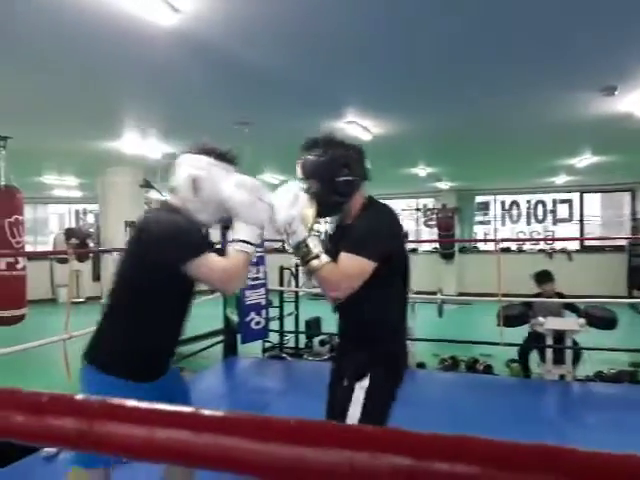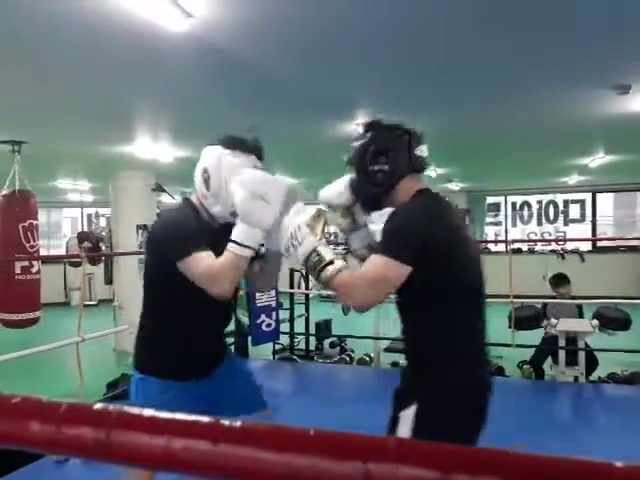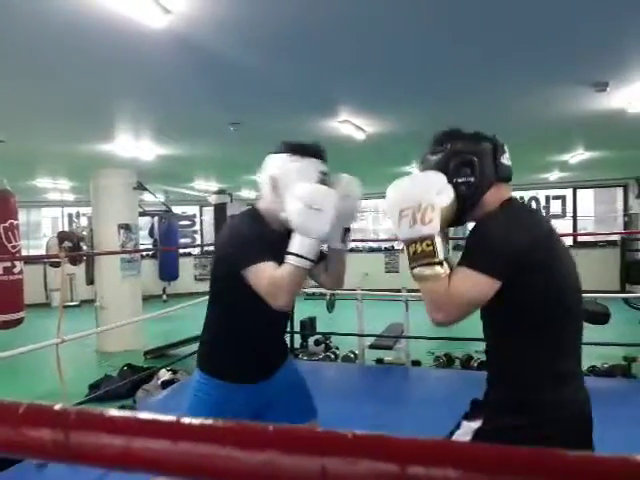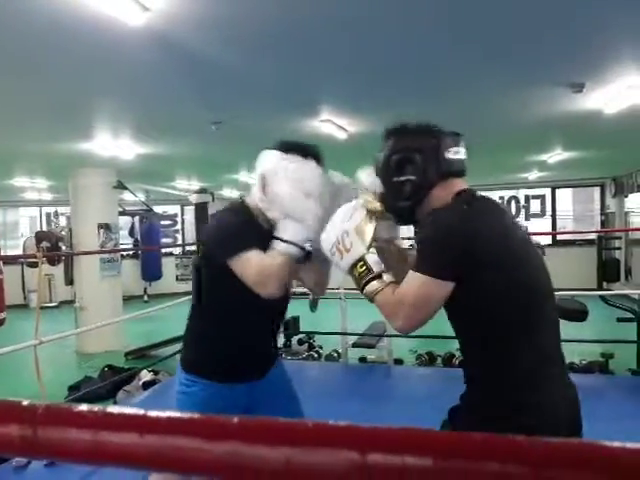
dt=0.4s
person 1, frame 1
left shoulder: (377, 221)
right shoulder: (348, 222)
left elbow: (338, 286)
right elbow: (327, 271)
left wrist: (302, 236)
right wrist: (298, 232)
left hip: (375, 354)
right hip: (354, 347)
person 1, frame 2
left shoulder: (413, 217)
right shoulder: (434, 211)
left elbow: (360, 294)
right elbow: (384, 276)
left wrist: (311, 249)
right wrist: (355, 229)
left hip: (439, 381)
person 1, frame 3
left shoulder: (498, 228)
right shoulder: (527, 221)
left elbow: (443, 309)
right elbow: (464, 287)
left wrist: (421, 236)
right wrist: (434, 236)
left hip: (522, 412)
person 1, frame 4
left shoulder: (451, 224)
right shoulder: (489, 214)
left elbow: (404, 315)
right elbow: (415, 279)
left wrist: (359, 259)
right wrist: (376, 238)
person 2, frame 1
left shoulder: (183, 227)
right shoulder: (166, 228)
left elbow: (221, 274)
right elbow: (230, 280)
left wrist: (247, 223)
right wrist: (248, 223)
left hip: (154, 368)
right hip: (116, 374)
person 2, frame 2
left shoulder: (229, 225)
right shoulder: (175, 225)
left elbow: (264, 280)
right elbow: (220, 283)
left wrist: (279, 227)
right wrist: (253, 225)
left hip: (215, 361)
right hip: (162, 372)
person 2, frame 3
left shoulder: (292, 232)
right shoulder: (241, 232)
left elbow: (331, 281)
right elbow: (280, 296)
left wrist: (339, 227)
right wrist: (308, 235)
left hip: (274, 367)
right hip: (225, 376)
person 2, frame 4
left shoulder: (282, 227)
right shoulder: (227, 224)
left elbow: (316, 284)
right elbow: (268, 285)
left wrist: (327, 228)
right wrist: (299, 223)
left hip: (263, 369)
right hip: (209, 376)
